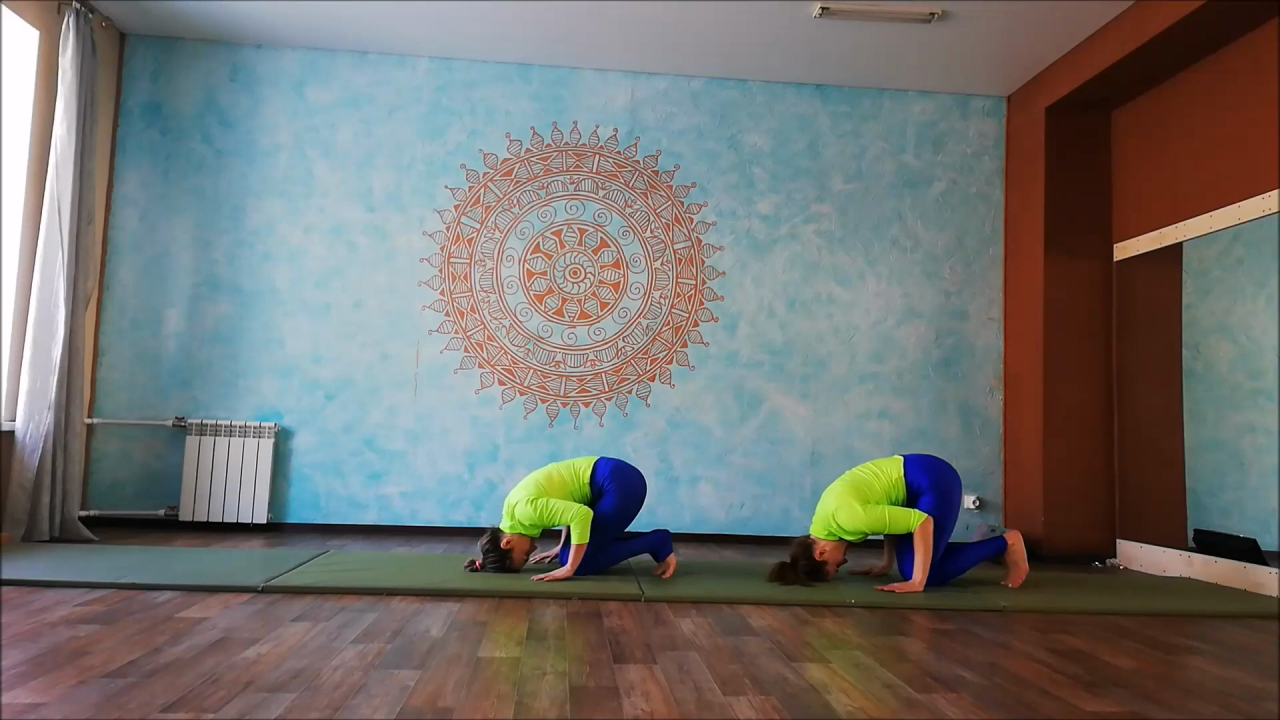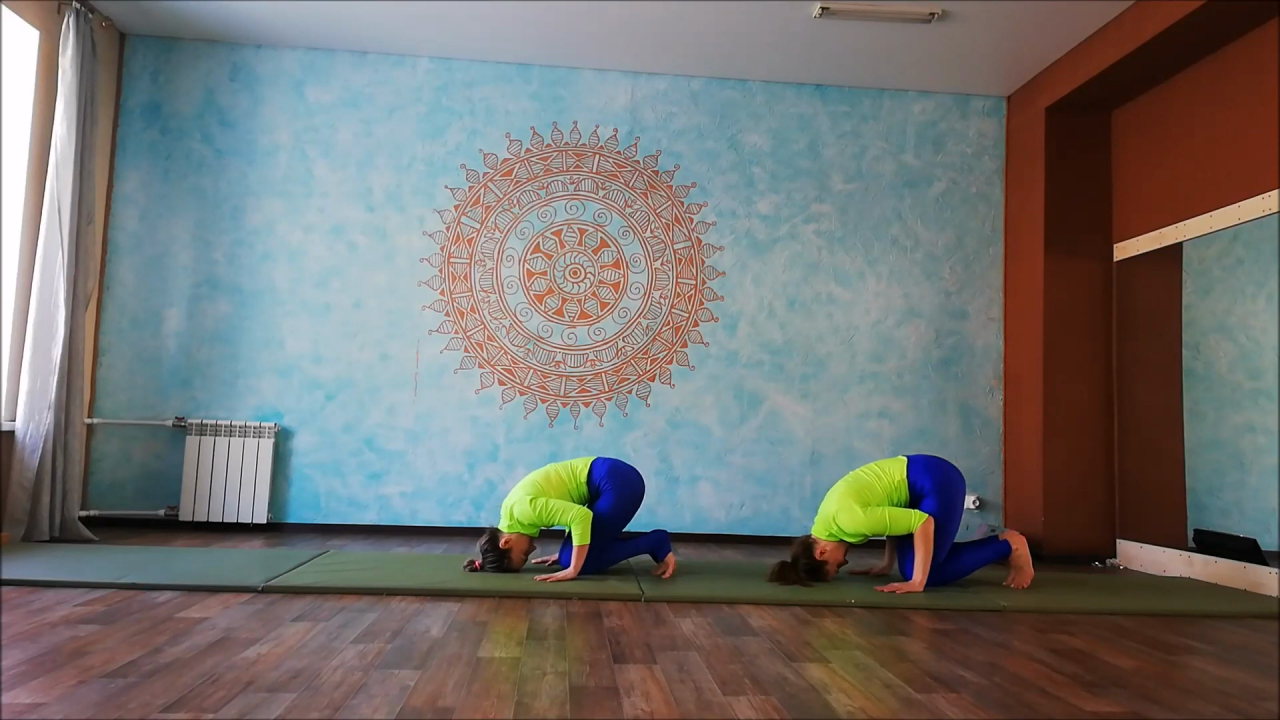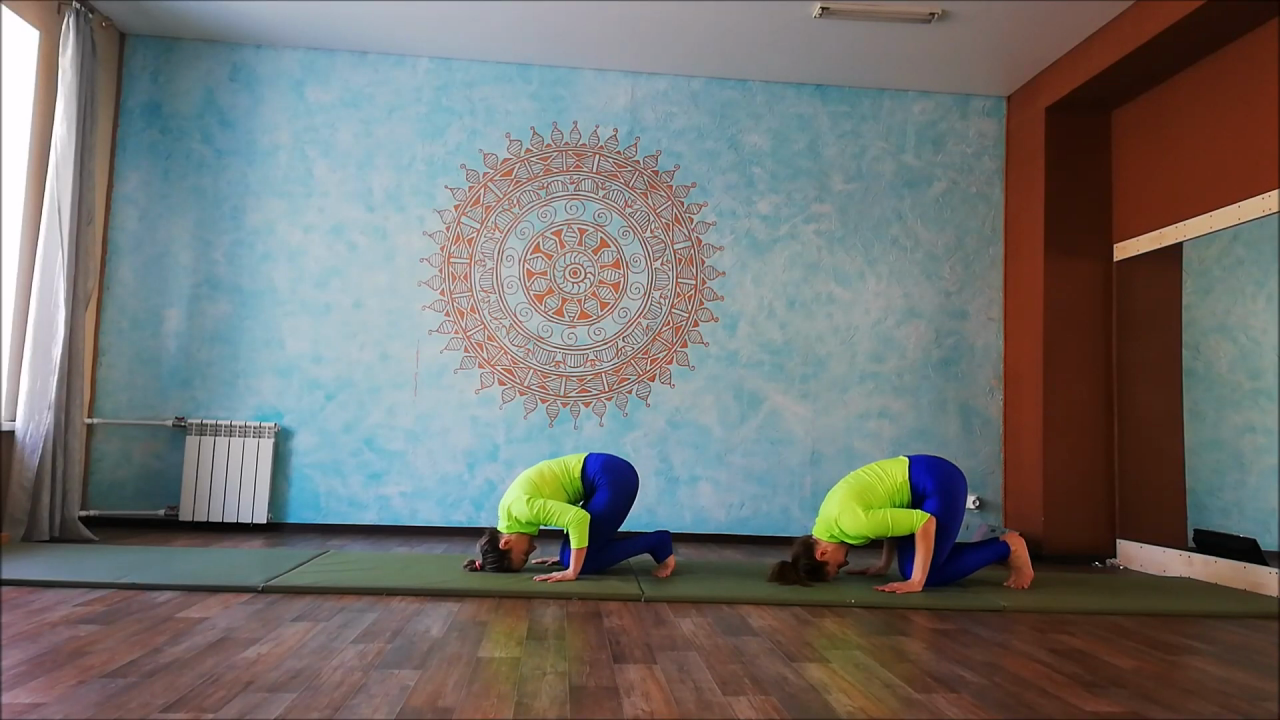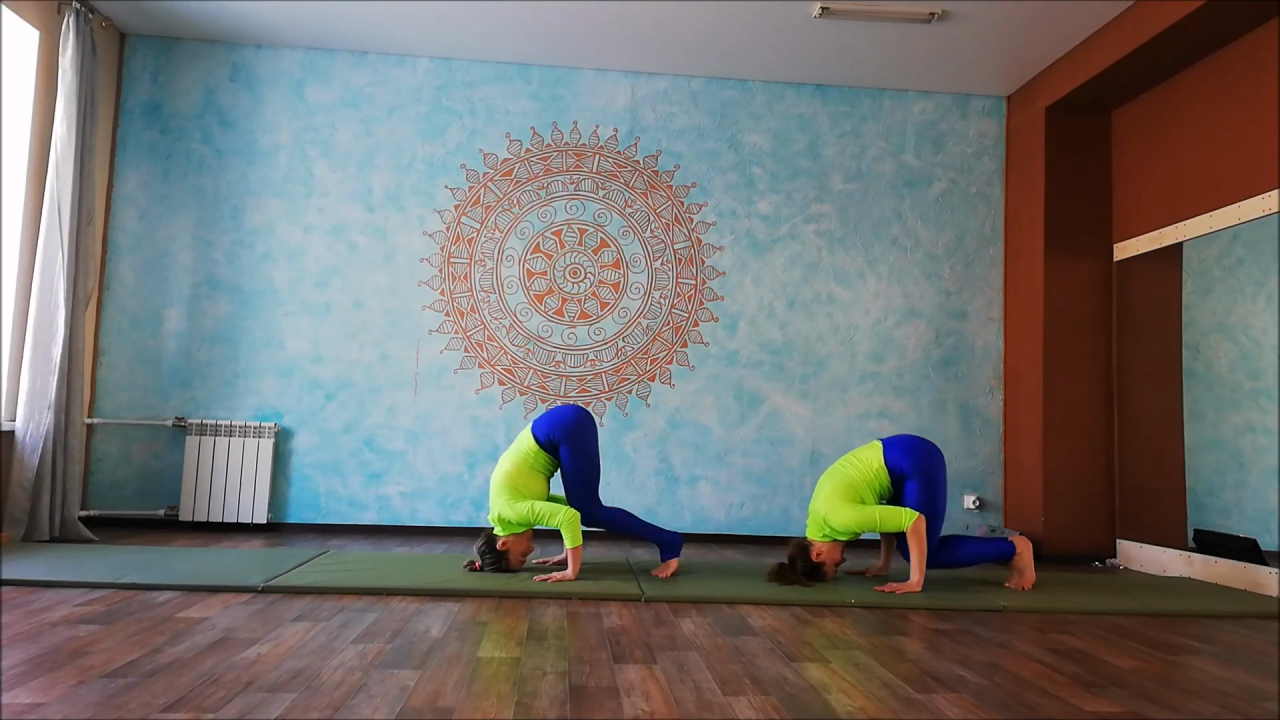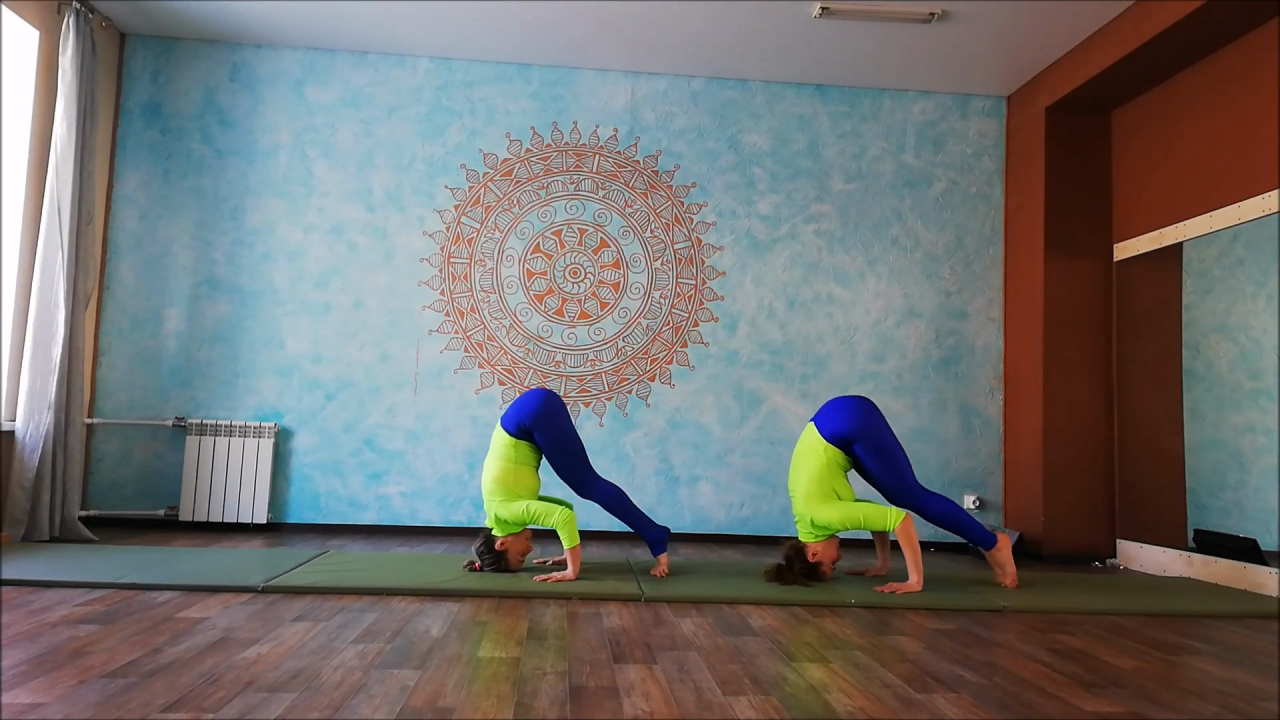
dt=0.5s
person 1, frame 1
left shoulder: (846, 517)
right shoulder: (826, 519)
left elbow: (922, 522)
left wrist: (918, 582)
right wrist: (886, 563)
left hip: (933, 482)
right hip: (915, 480)
left knee: (926, 574)
right knee: (911, 569)
left ankle: (1005, 544)
right ankle: (999, 547)
person 1, frame 2
left shoulder: (846, 519)
right shoulder: (830, 516)
left elbow: (923, 522)
left wrist: (918, 582)
right wrist: (887, 563)
left hip: (937, 482)
right hip: (920, 479)
left knee: (928, 575)
right knee: (911, 568)
left ankle: (1009, 546)
right ankle: (1001, 541)
person 1, frame 3
left shoulder: (849, 522)
right shoulder: (831, 520)
left elbow: (926, 522)
left wrist: (916, 582)
right wrist: (884, 564)
left hip: (939, 483)
right hip: (920, 480)
left knee: (927, 575)
right knee: (911, 568)
left ankle: (1007, 548)
right ankle: (1003, 546)
person 1, frame 4
left shoulder: (834, 518)
right shoulder: (824, 515)
left elbow: (914, 520)
right elbow: (890, 516)
left wrist: (916, 581)
right wrist: (883, 564)
left hip: (914, 462)
right hip: (901, 461)
left knee: (925, 556)
right knee: (916, 553)
left ankle: (1014, 549)
person 1, frame 5
left shoulder: (820, 516)
left elbow: (898, 519)
left wrist: (916, 580)
right wrist: (882, 564)
right hip: (840, 424)
left knee: (911, 498)
right knee: (902, 498)
left ankle: (992, 545)
person 2, frame 1
left shoulder: (523, 510)
right shoulder: (519, 507)
left elbow: (581, 514)
left wrist: (570, 568)
right wrist: (562, 548)
left hip: (620, 485)
right hip: (615, 479)
left knee: (581, 562)
right knee: (573, 555)
left ankle: (657, 544)
right ankle: (655, 542)
person 2, frame 2
left shoulder: (521, 509)
right shoulder: (517, 507)
left elbow: (581, 516)
left wrist: (573, 569)
right wrist: (564, 555)
left hip: (618, 483)
right hip: (614, 479)
left knee: (583, 562)
right knee: (571, 556)
left ankle: (656, 544)
right ankle: (654, 543)
person 2, frame 3
left shoulder: (518, 508)
right shoulder: (517, 507)
left elbow: (578, 518)
left wrist: (572, 572)
right wrist: (567, 557)
left hip: (612, 478)
right hip: (607, 474)
left knee: (584, 561)
right knee: (575, 555)
left ankle: (658, 543)
person 2, frame 4
left shoulder: (507, 511)
right shoulder: (506, 509)
left elbow: (568, 517)
left wrist: (572, 572)
right wrist: (567, 556)
left hip: (566, 429)
right hip: (565, 426)
left knee: (589, 514)
left ankle: (668, 543)
person 2, frame 5
left shoulder: (504, 511)
right shoulder: (503, 511)
left elbow: (564, 517)
left wrist: (572, 571)
right wrist: (570, 555)
left knee: (588, 485)
right knee: (586, 486)
left ankle: (655, 538)
